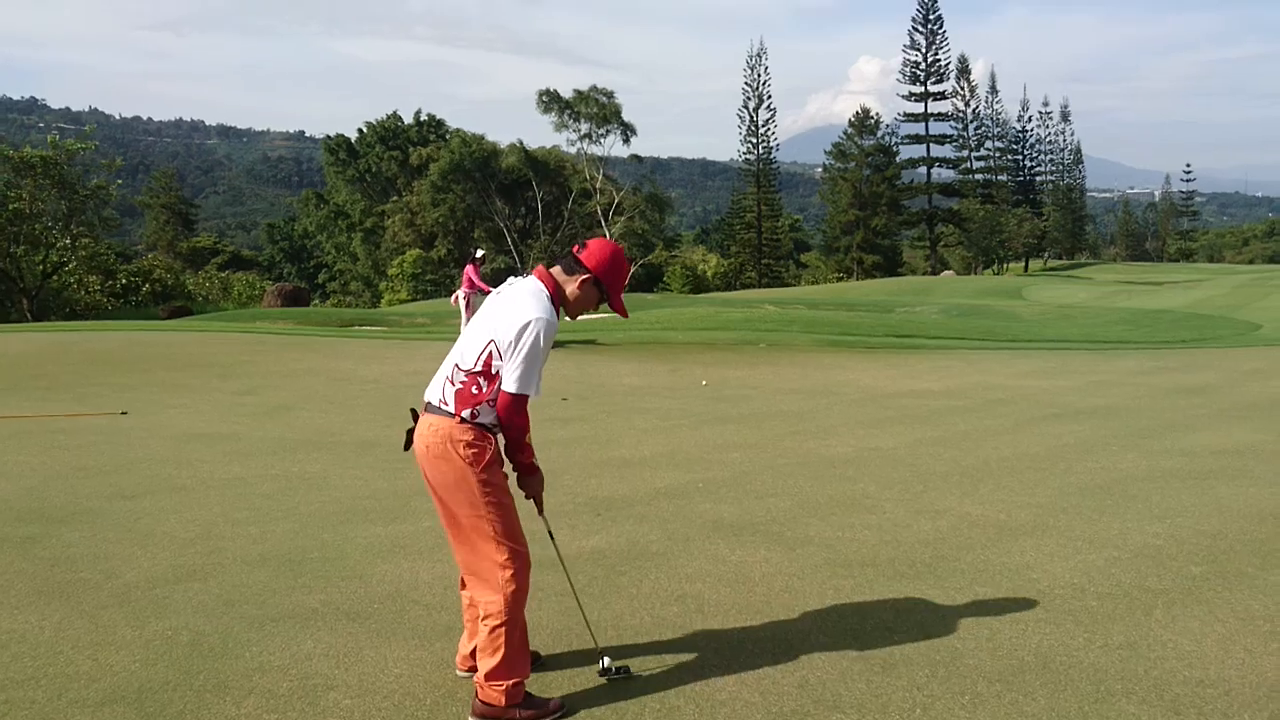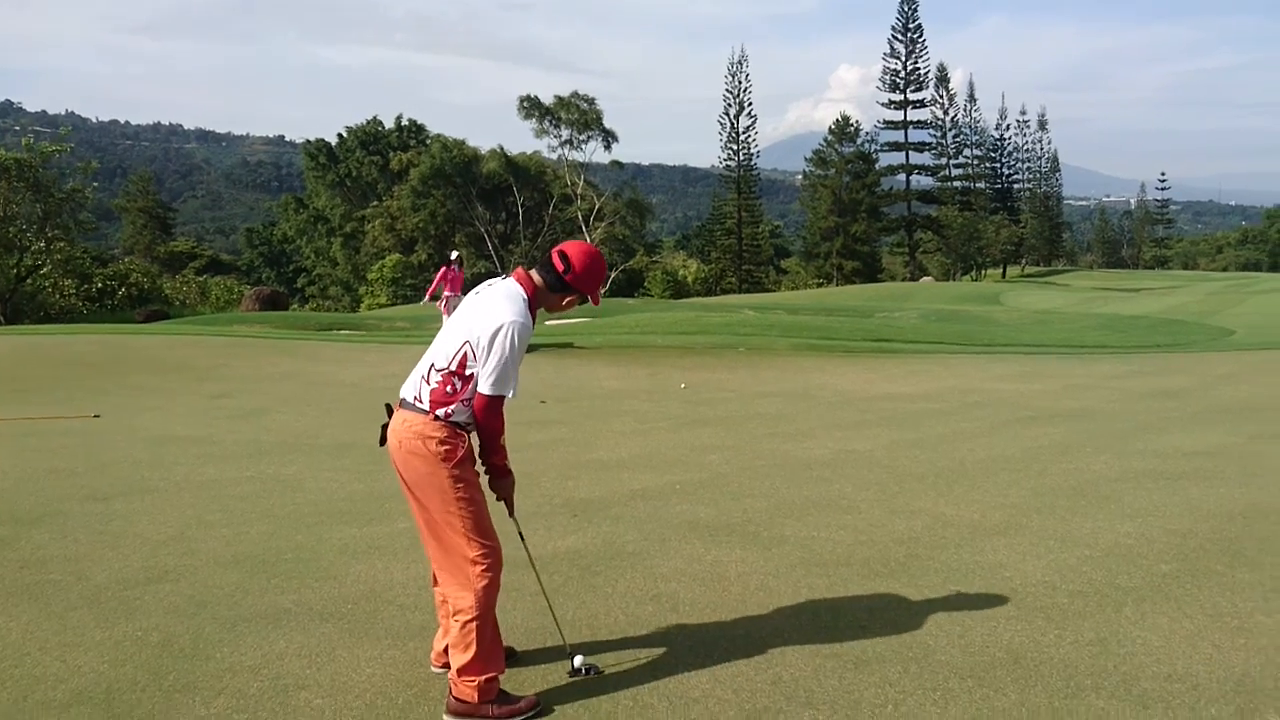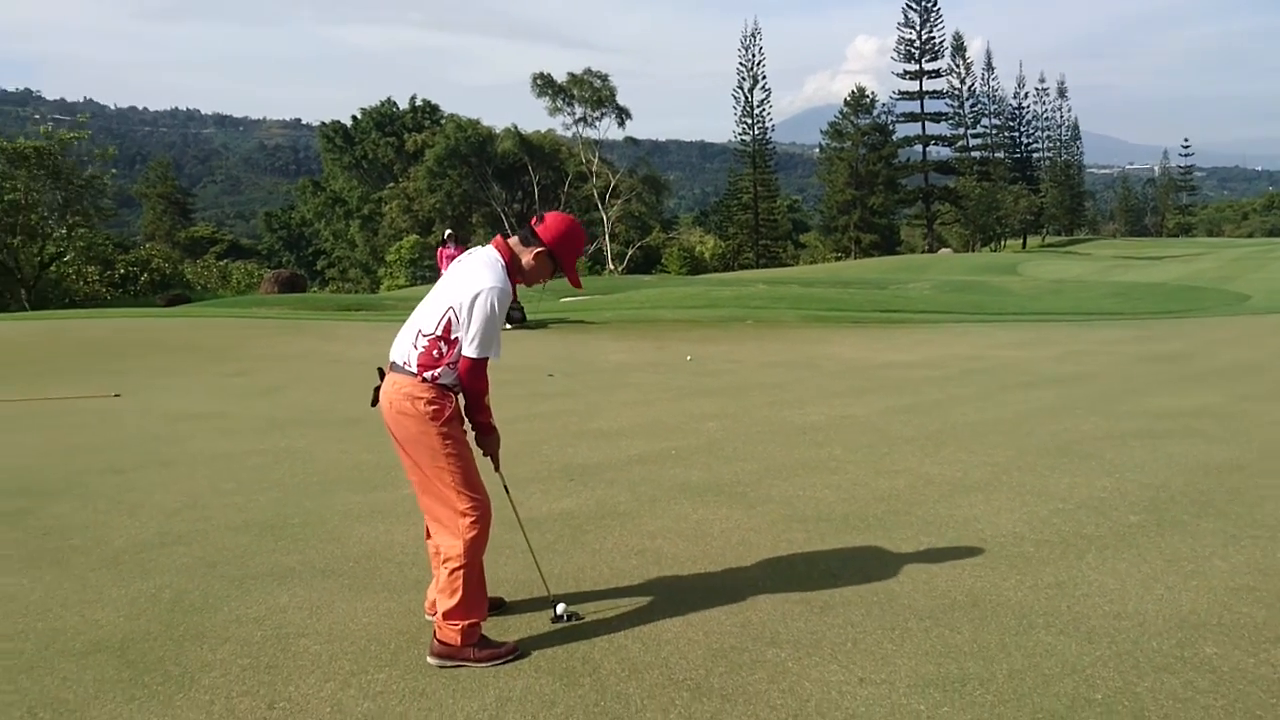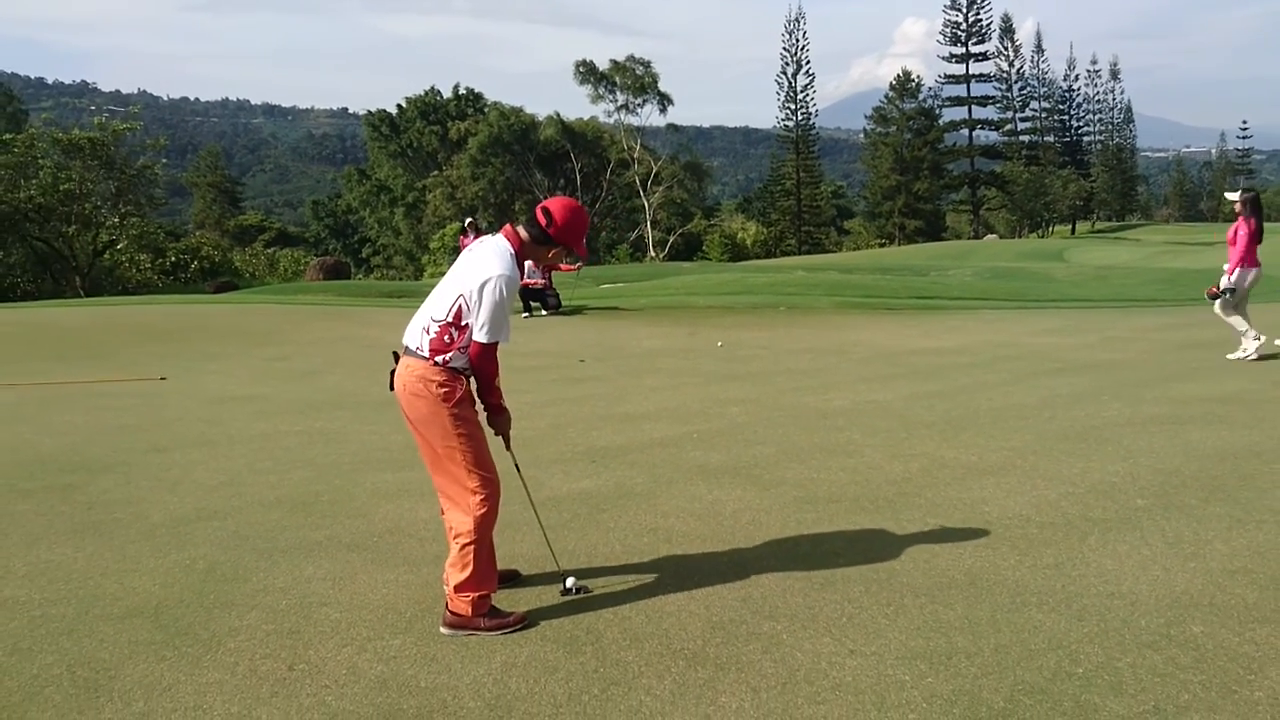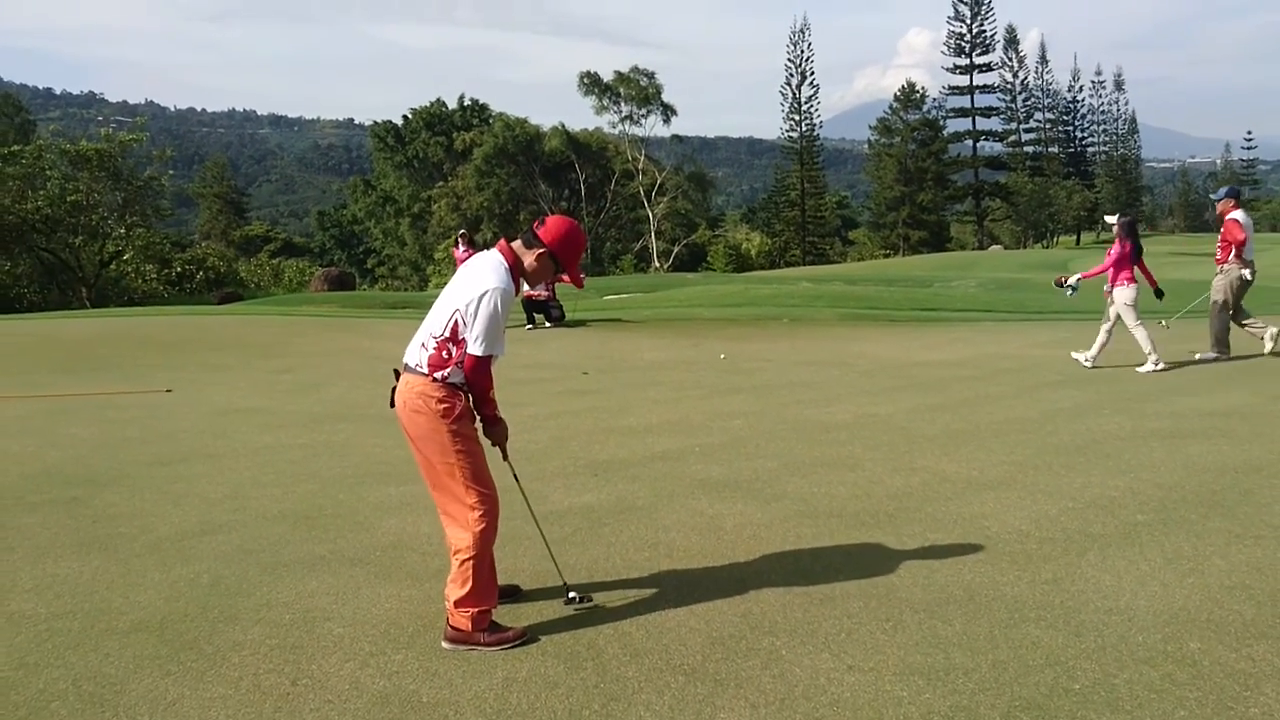
dt=0.7s
person 1, frame 1
left shoulder: (518, 287)
right shoulder: (539, 316)
right elbow: (511, 405)
left wrist: (519, 461)
right wrist: (527, 467)
left hip: (439, 426)
right hip: (460, 439)
left knee: (482, 552)
right knee: (504, 562)
left ankle: (478, 650)
person 1, frame 2
left shoulder: (496, 286)
right shoulder: (513, 320)
right elbow: (487, 406)
left wrist: (493, 465)
right wrist: (500, 470)
left hip: (413, 424)
right hip: (433, 437)
left knee: (454, 551)
right knee: (477, 560)
left ankle: (453, 647)
person 1, frame 3
left shoulder: (479, 256)
right shoulder: (494, 286)
right elbow: (471, 368)
left wrist: (478, 423)
right wrist: (485, 427)
left hip: (405, 387)
right hip: (423, 398)
left knee: (445, 504)
right knee: (467, 511)
left ankle: (446, 596)
right ankle: (455, 636)
person 1, frame 4
left shoulder: (489, 243)
right shoulder: (502, 274)
right elbow: (482, 352)
left wrist: (489, 404)
right wrist: (496, 408)
left hip: (418, 368)
right hip: (434, 380)
left knee: (461, 484)
right knee: (477, 490)
left ankle: (467, 568)
right ankle: (466, 607)
person 1, frame 5
left shoulder: (487, 260)
right shoulder: (497, 287)
right elbow: (475, 366)
left wrist: (485, 413)
right wrist: (491, 418)
left hip: (423, 387)
right hip: (434, 397)
left knee: (462, 499)
right knee: (476, 506)
left ankle: (473, 584)
right ankle: (467, 622)
